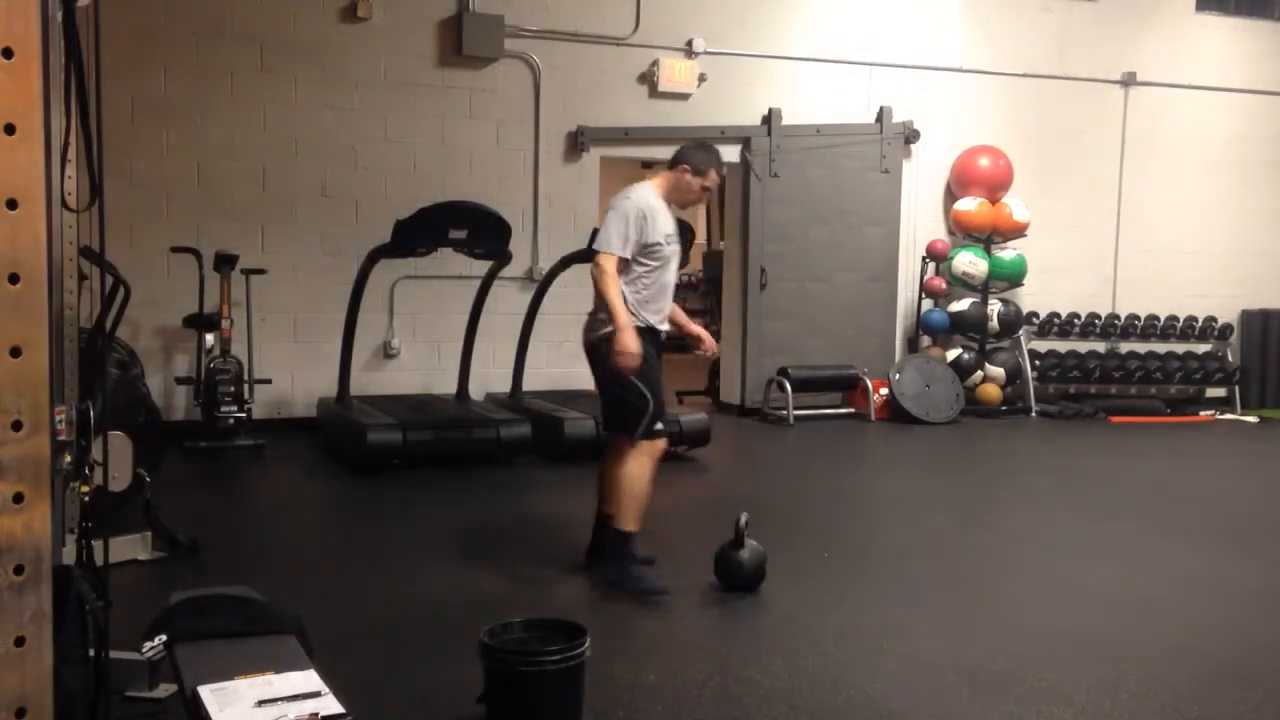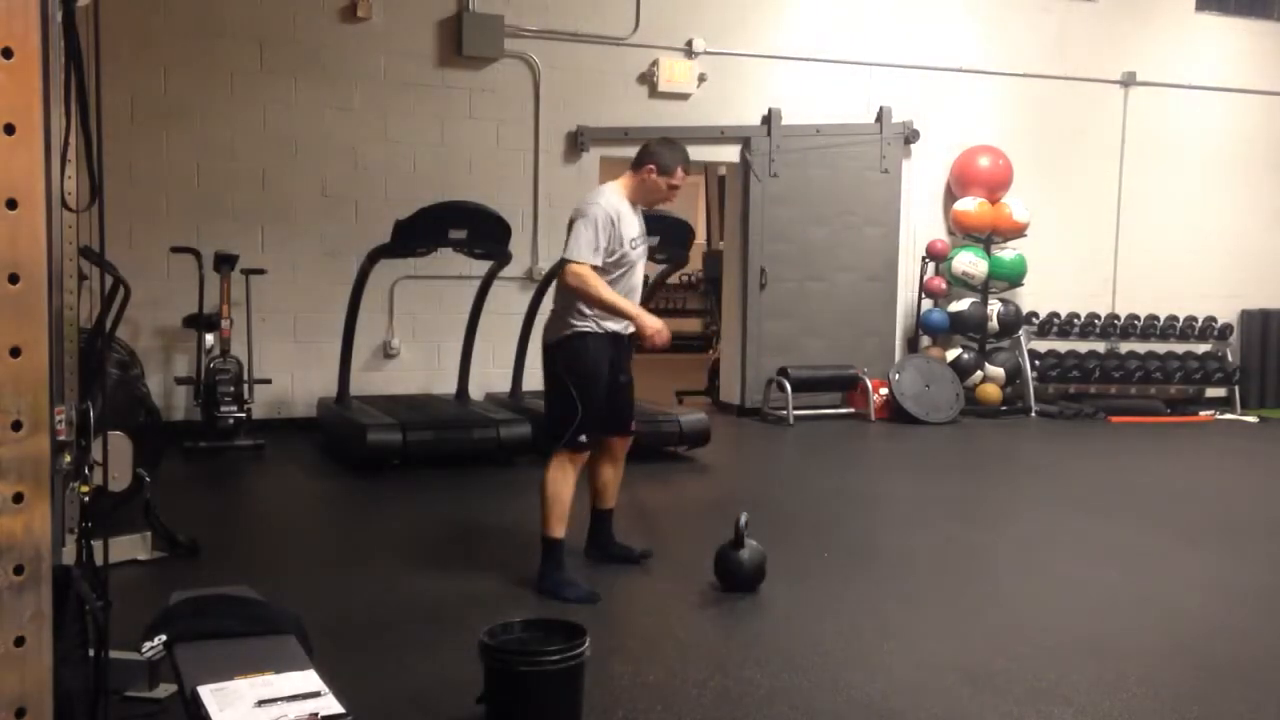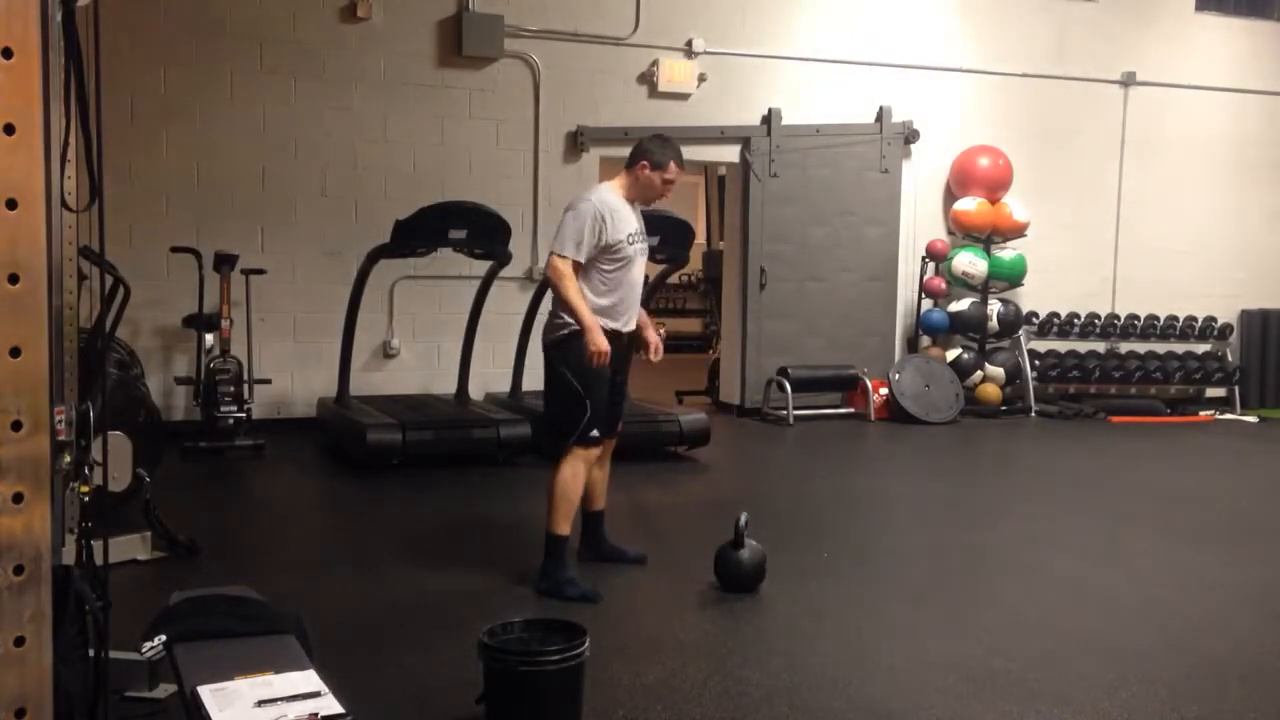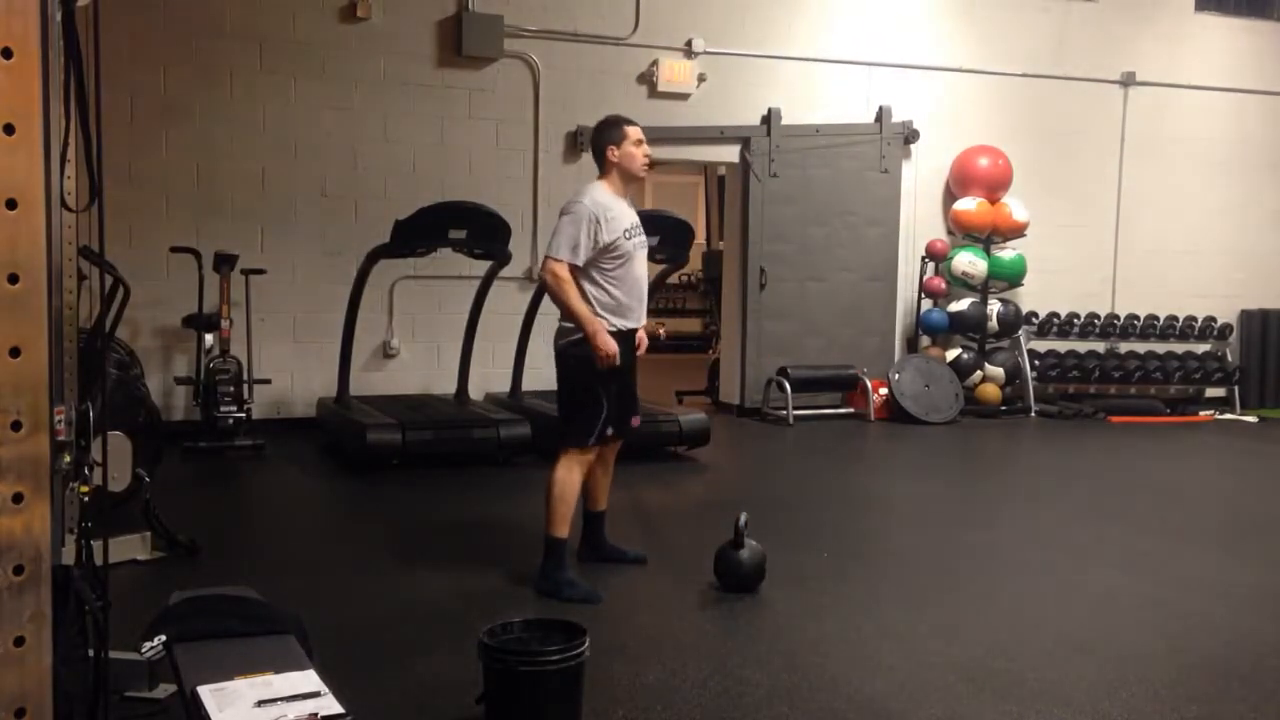
dt=0.4s
person 1, frame 1
left shoulder: (663, 210)
right shoulder: (634, 204)
right elbow: (604, 267)
left wrist: (687, 325)
right wrist: (623, 328)
left hip: (646, 338)
right hip: (622, 339)
left knee: (627, 442)
right knee: (649, 441)
left ankle: (605, 543)
right ankle: (618, 556)
person 1, frame 2
left shoulder: (632, 209)
right shoulder: (601, 208)
right elbow: (576, 274)
left wrist: (633, 323)
right wrist: (639, 316)
left hip: (612, 339)
right hip: (580, 340)
left knee: (618, 439)
right knee: (573, 451)
left ankle: (602, 538)
right ankle: (551, 569)
person 1, frame 3
left shoulder: (631, 211)
right shoulder: (594, 206)
right elbow: (558, 269)
left wrist: (645, 326)
right wrist: (590, 329)
left hip: (611, 341)
right hip: (581, 343)
left knee: (604, 444)
right knee: (583, 448)
left ankle: (594, 539)
right ankle: (553, 567)
person 1, frame 4
left shoulder: (624, 207)
right shoulder: (589, 206)
right elbow: (554, 273)
left wrist: (638, 325)
right wrist: (596, 331)
left hip: (620, 343)
right hip: (592, 346)
left knee: (609, 444)
right knee: (580, 449)
left ankle: (594, 540)
right ankle: (552, 568)
